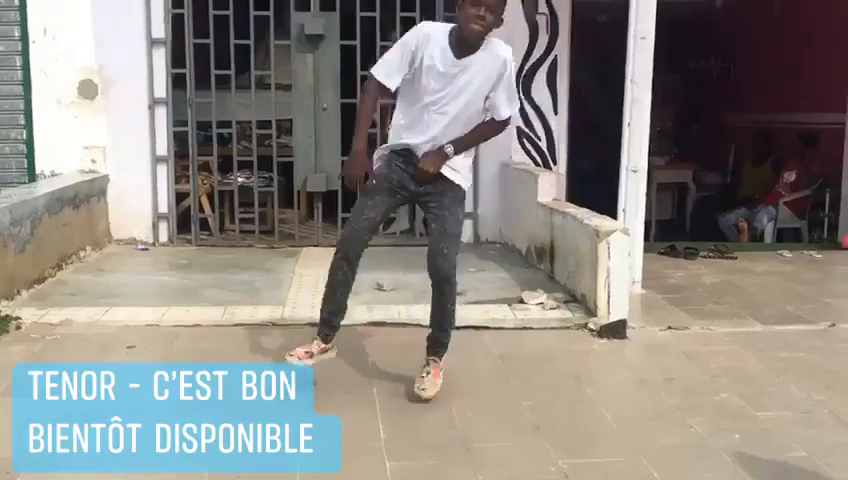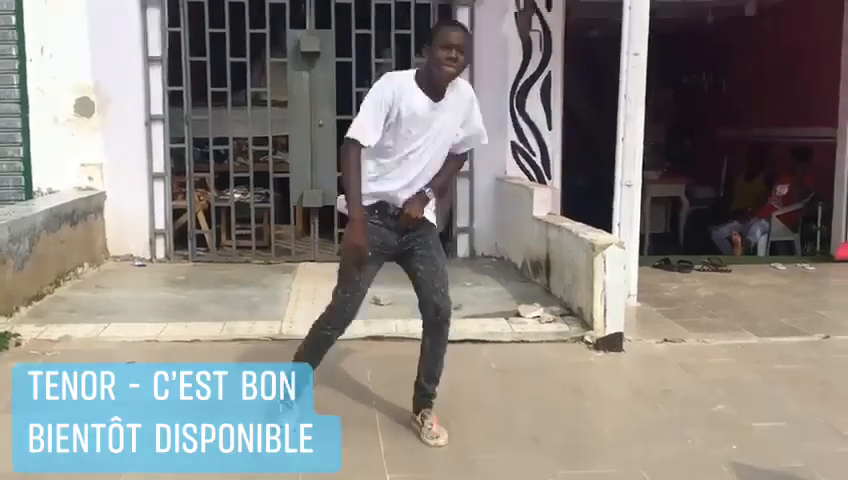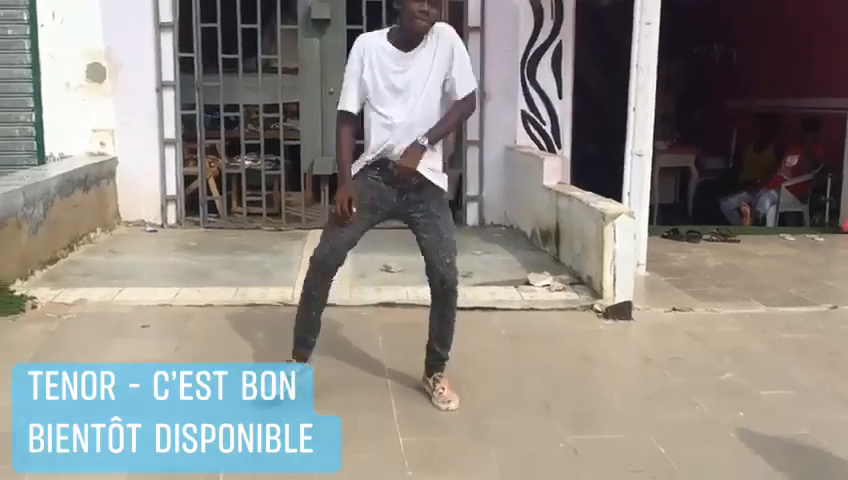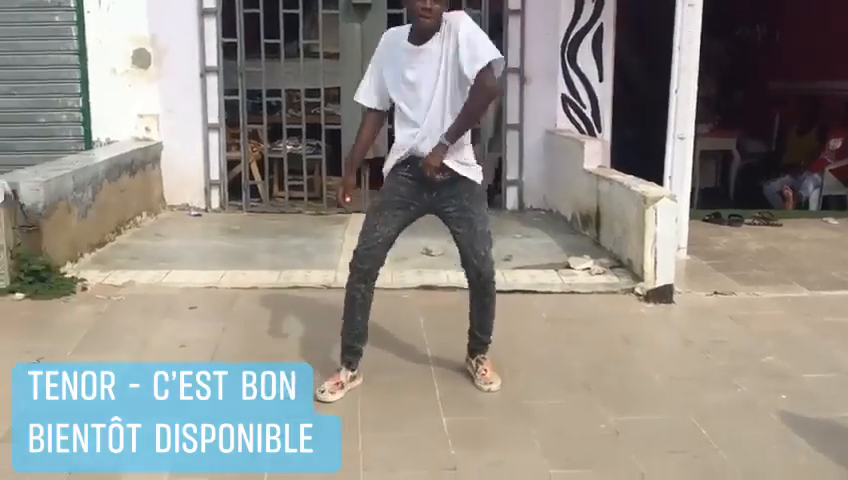
dt=0.2s
person 1, frame 1
left shoulder: (499, 59)
right shoulder: (422, 36)
left elbow: (498, 120)
right elbow: (373, 88)
left wrist: (447, 151)
right wrist: (357, 151)
left hip: (446, 173)
right hip: (398, 159)
left knee: (443, 271)
right knee: (350, 244)
left ankle: (435, 358)
right ankle: (325, 338)
person 1, frame 2
left shoulder: (464, 96)
right shoulder: (391, 86)
right elbow: (352, 148)
left wrist: (424, 193)
right wrist: (355, 220)
left hip: (419, 218)
right hip: (375, 212)
left knee: (438, 310)
right knee: (341, 309)
left ankle: (423, 407)
person 1, frame 3
left shoulder: (446, 41)
right shoulder: (368, 45)
left elbow: (466, 100)
right elbow: (348, 116)
left wrist: (422, 144)
right wrist: (344, 180)
left hip: (424, 177)
right hip: (374, 172)
left knee: (445, 276)
right knee: (324, 259)
left ankle: (434, 372)
right ankle: (299, 360)
person 1, frame 4
right shoulder: (389, 43)
left elbow: (491, 82)
right elbow: (375, 110)
left wrist: (445, 144)
right wrist: (351, 168)
left hip: (456, 172)
right hip: (405, 170)
left knee: (481, 268)
right knee: (363, 262)
left ankle: (478, 354)
right ankle: (349, 366)
